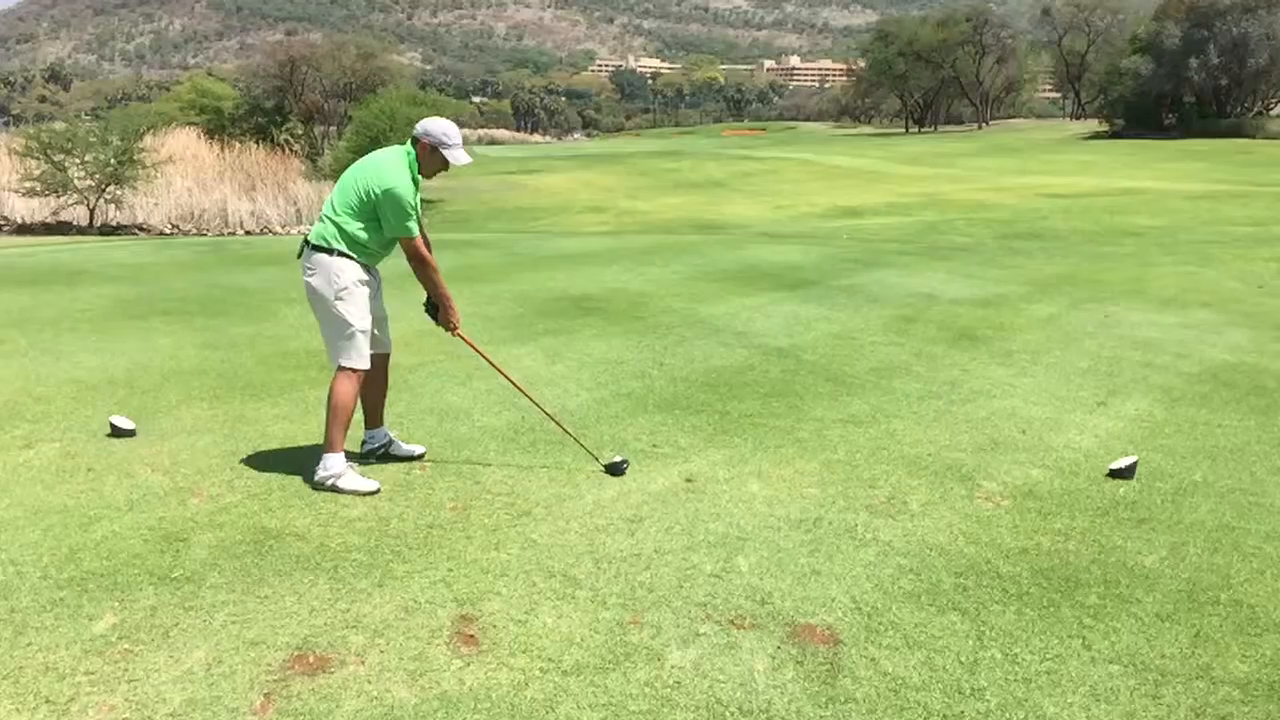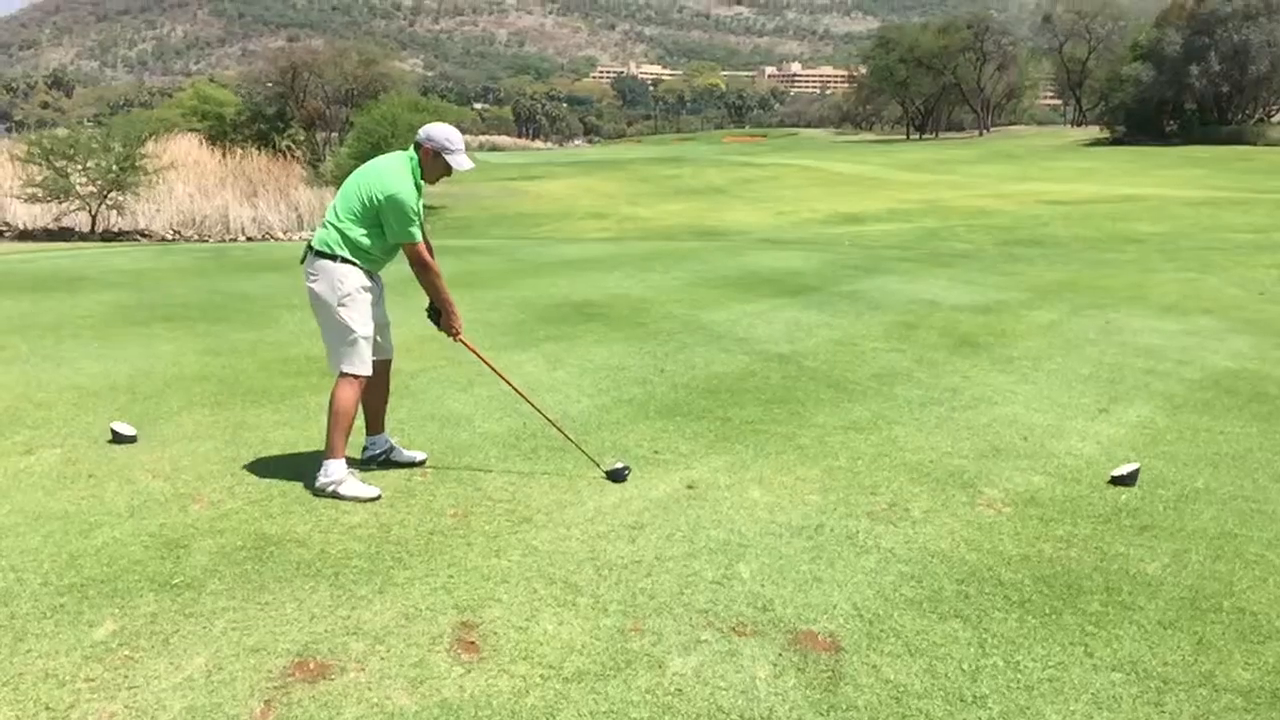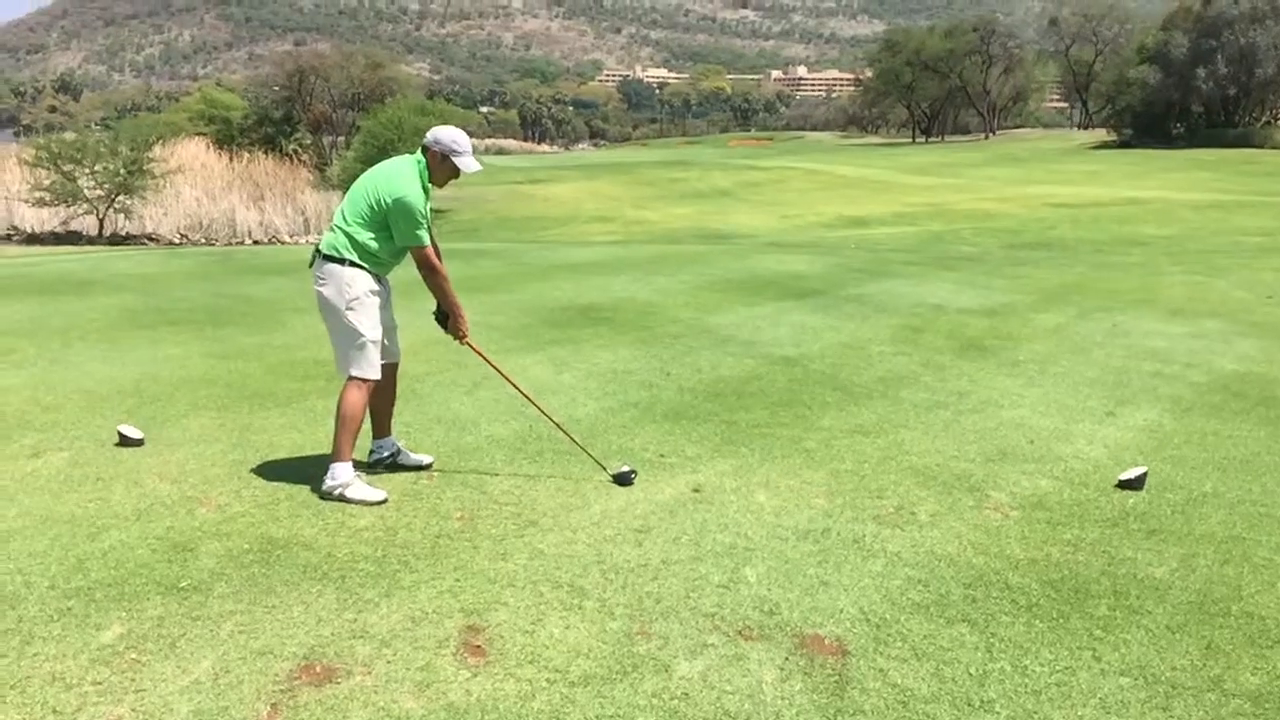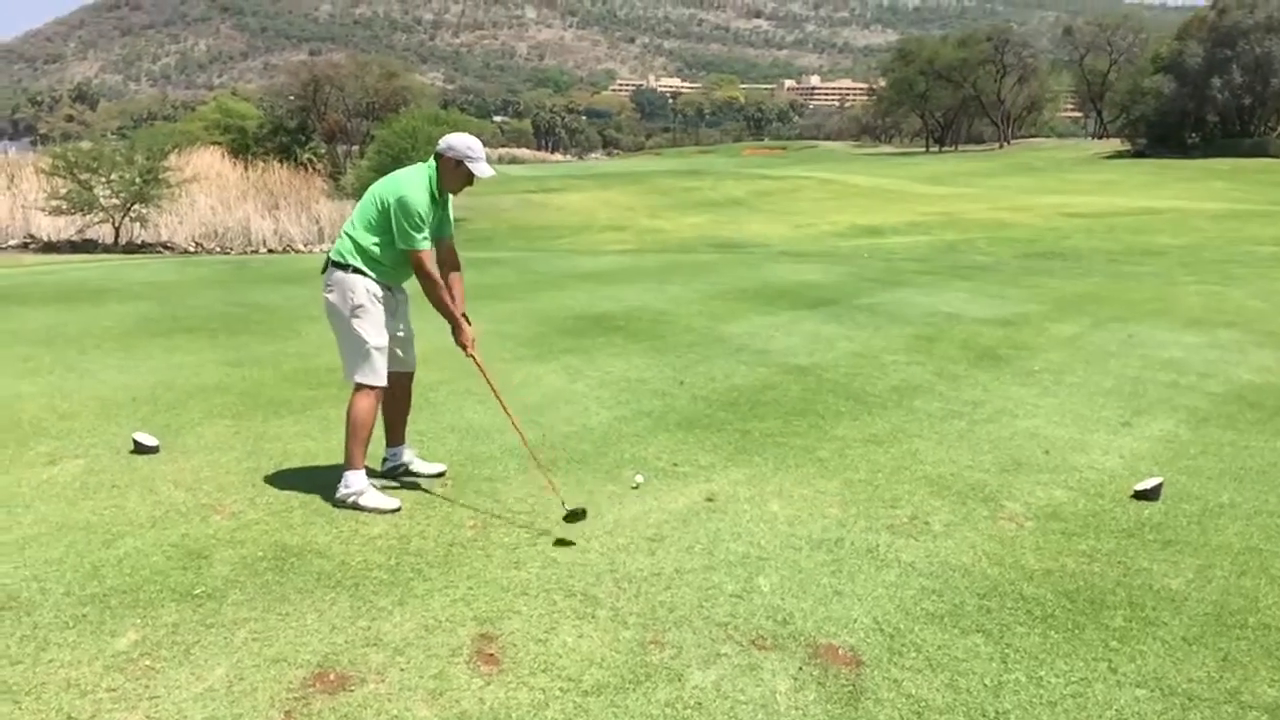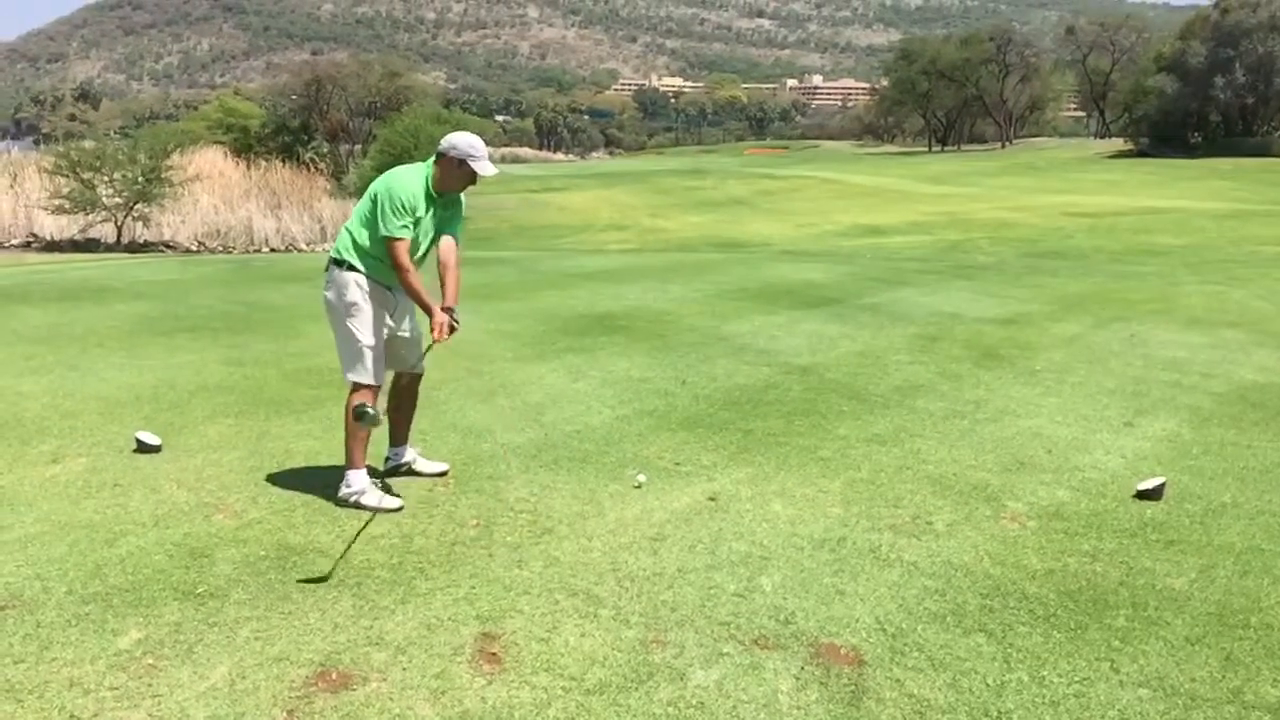
dt=0.3s
person 1, frame 1
left shoulder: (404, 165)
right shoulder: (394, 181)
left elbow: (421, 237)
right elbow: (416, 254)
left wrist: (435, 296)
right wrist: (446, 303)
left hip: (358, 264)
right hip: (335, 265)
left knee: (377, 353)
right knee: (353, 363)
left ankle: (376, 439)
right ankle: (331, 465)
person 1, frame 2
left shoulder: (406, 171)
right shoulder: (397, 188)
left elbow: (423, 244)
right elbow: (419, 260)
left wrist: (437, 302)
right wrist: (448, 309)
left hip: (360, 271)
right hip: (339, 272)
left knee: (379, 359)
right knee: (355, 370)
left ankle: (377, 445)
right ankle: (332, 471)
person 1, frame 3
left shoulder: (414, 174)
right shoulder: (405, 191)
left elbow: (431, 246)
right elbow: (427, 263)
left wrist: (444, 306)
right wrist: (455, 311)
left hip: (367, 274)
right hip: (347, 276)
left knee: (386, 362)
right knee: (363, 373)
left ankle: (383, 448)
right ankle: (338, 474)
person 1, frame 4
left shoulder: (440, 195)
right shoulder: (411, 194)
left elbow: (448, 257)
right elbow: (424, 269)
left wrist: (461, 313)
right wrist: (454, 321)
left hip: (387, 285)
right hip: (356, 284)
left knee: (402, 371)
right knee: (371, 380)
left ankle: (396, 456)
right ankle: (352, 482)
person 1, frame 5
left shoulder: (452, 201)
right shoulder: (402, 186)
left elbow: (448, 255)
right elbow: (399, 259)
left wrist: (449, 309)
right wrist: (432, 310)
left hip: (392, 286)
right hip: (356, 282)
left knee: (410, 370)
right knee: (367, 379)
left ankle: (399, 455)
right ankle: (354, 481)
